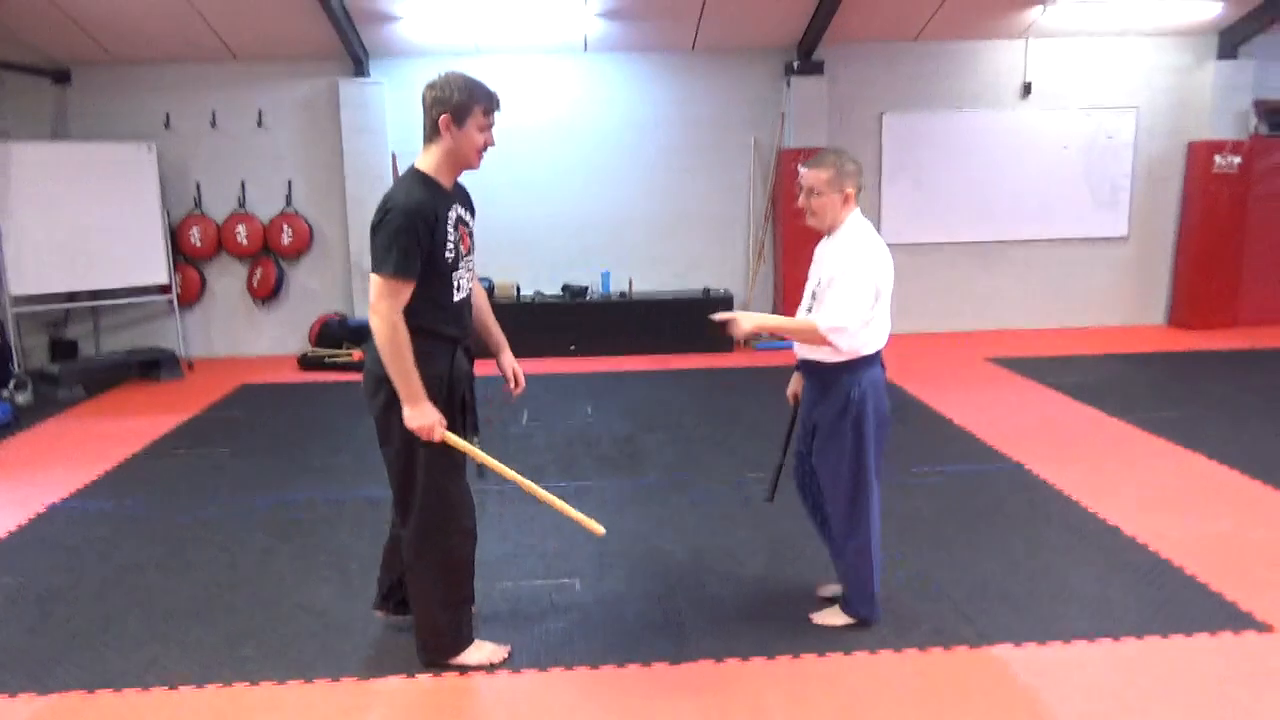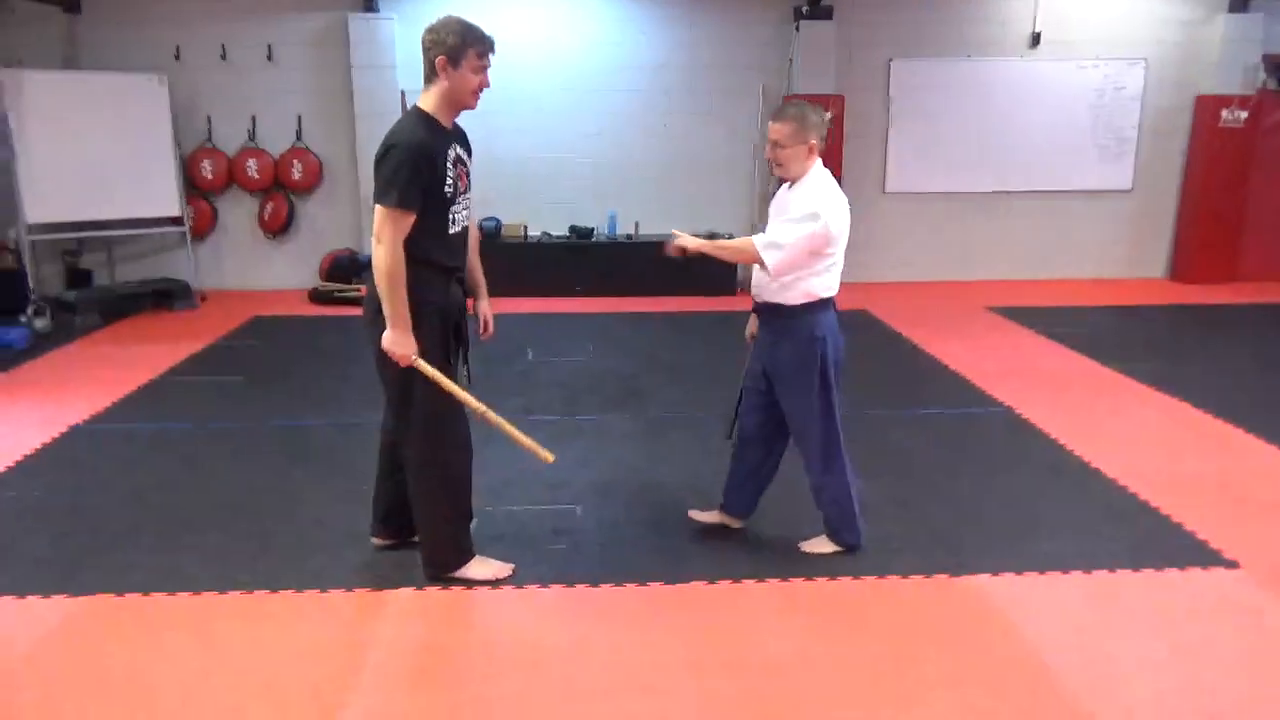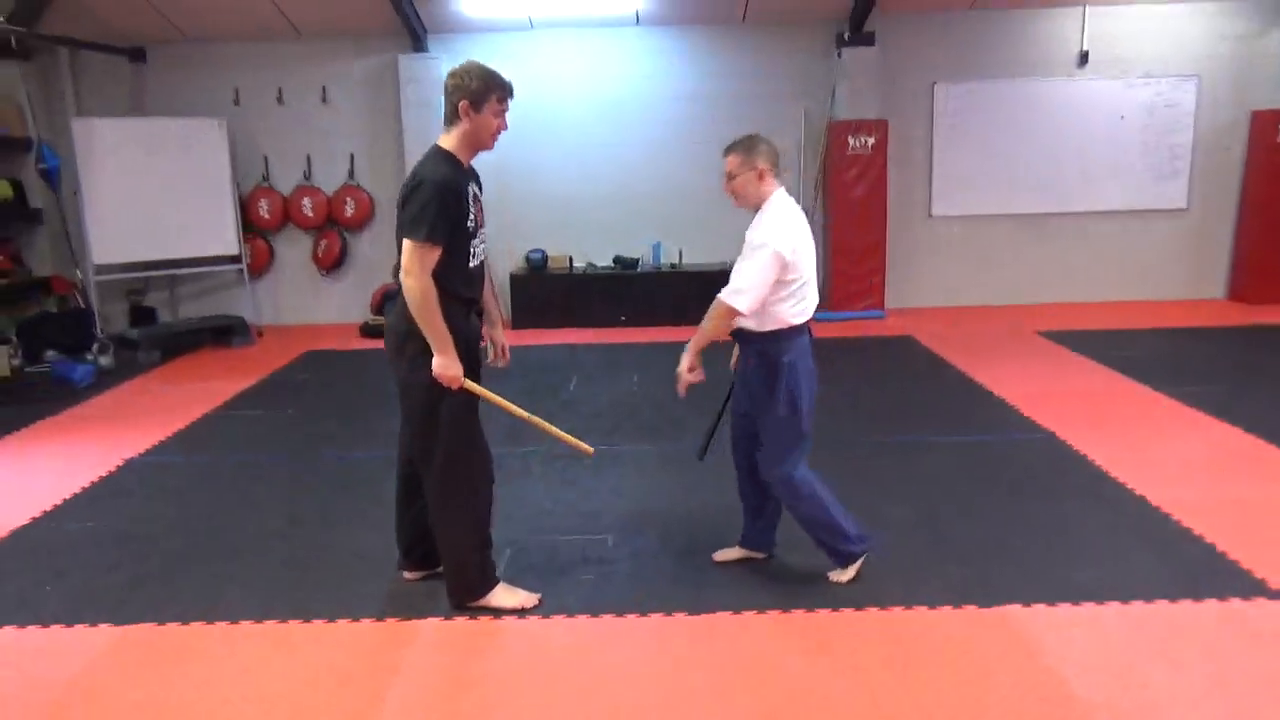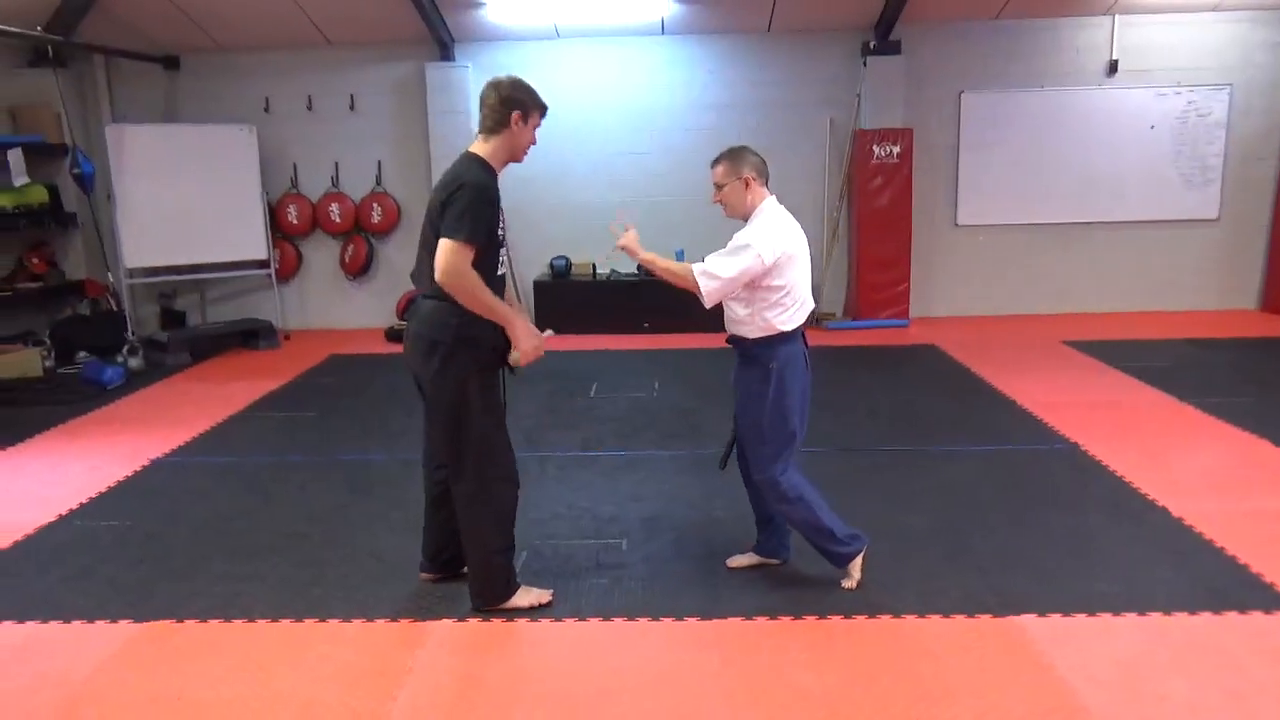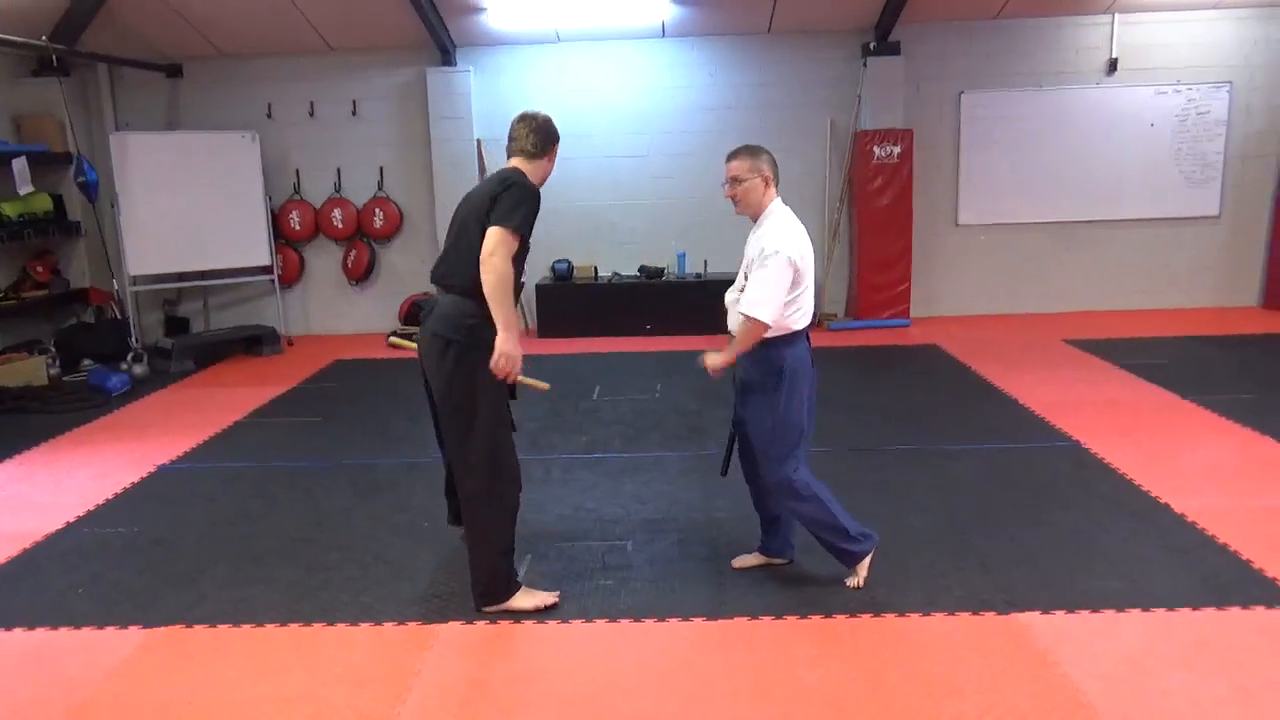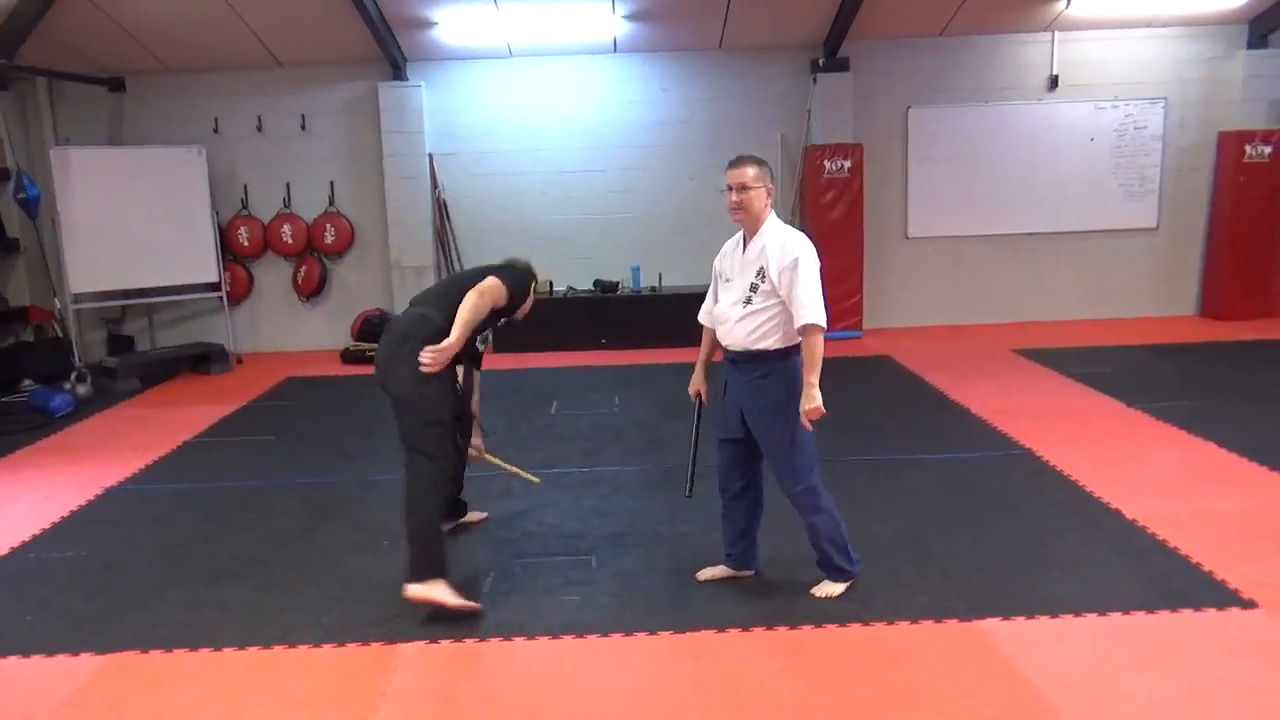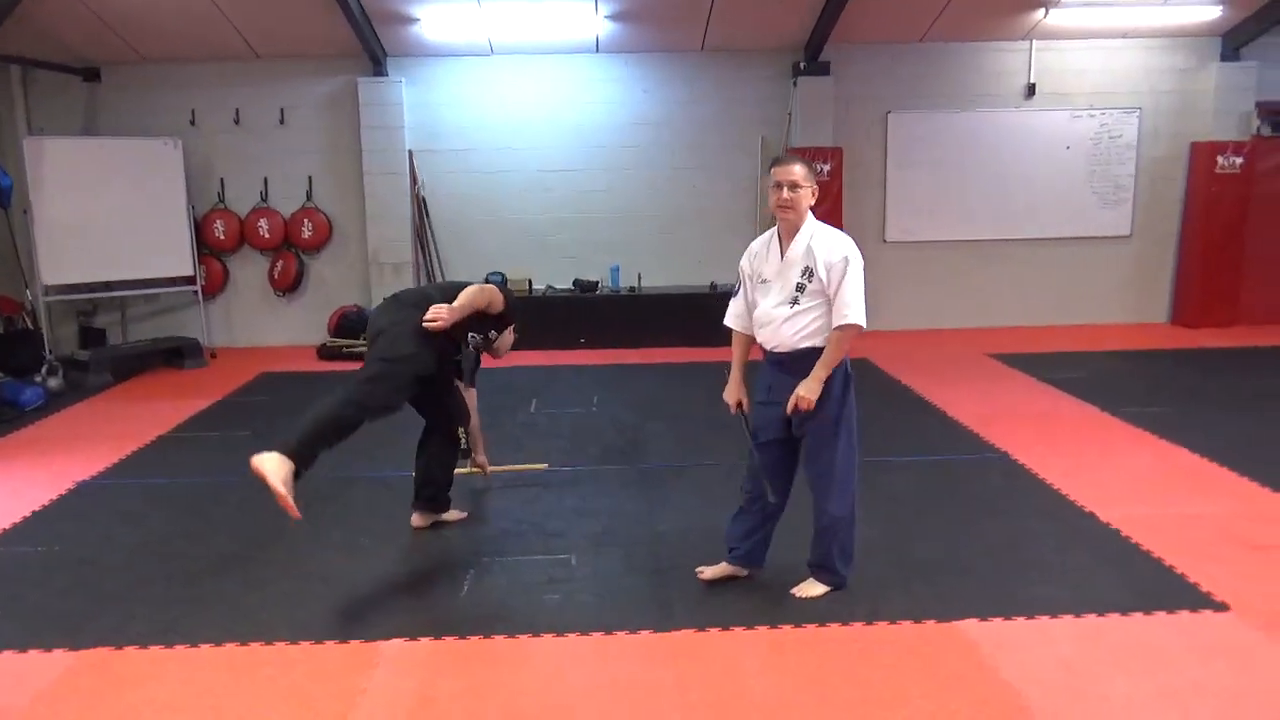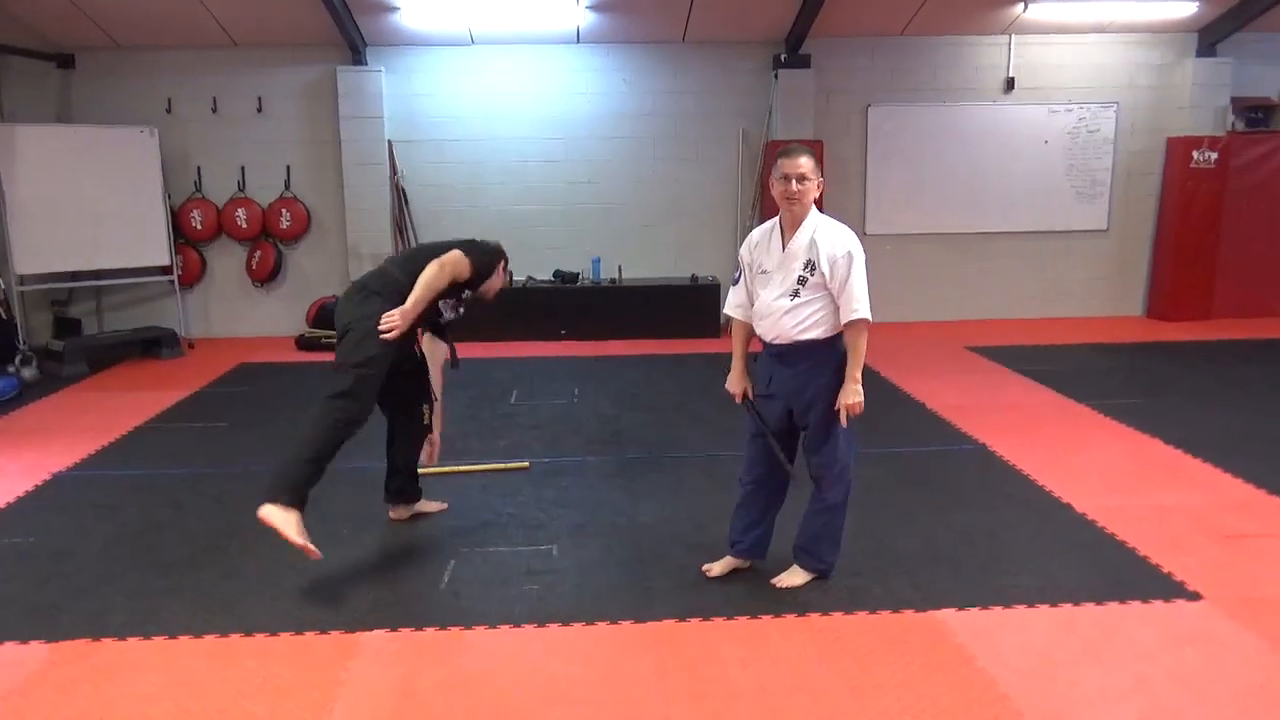
dt=0.4s
person 1, frame 1
left shoulder: (457, 196)
right shoulder: (408, 206)
right elbow: (385, 312)
left wrist: (502, 350)
right wrist: (413, 401)
left hip: (445, 365)
right hip: (411, 375)
left knee: (426, 497)
right knee: (438, 507)
left ankle: (398, 594)
right ankle: (445, 638)
person 1, frame 2
left shoulder: (456, 137)
right shoulder: (411, 143)
right elbow: (387, 241)
left wrist: (479, 294)
right wrist: (397, 326)
left hip: (440, 298)
right hip: (413, 303)
left knee: (411, 418)
right knee: (439, 429)
left ankle: (394, 523)
right ankle: (449, 554)
person 1, frame 3
left shoulder: (466, 175)
right shoulder: (435, 181)
right elbow: (415, 273)
left wrist: (492, 323)
right wrist: (443, 351)
left hip: (452, 330)
right hip: (429, 339)
left knee: (424, 449)
right knee: (460, 459)
left ankle: (420, 556)
right ankle: (474, 582)
person 1, frame 4
left shoulder: (476, 178)
right shoulder: (475, 185)
right elbow: (450, 271)
left wrist: (517, 321)
right wrist: (514, 325)
left hip: (447, 338)
right hip: (453, 341)
left knee: (452, 455)
right knee: (487, 465)
left ankle: (442, 559)
right ankle: (495, 586)
person 1, frame 5
left shoulder: (489, 188)
right shoulder: (522, 191)
right elbow: (494, 259)
right wrist: (508, 333)
left hip: (447, 332)
right hip: (466, 338)
left knee: (469, 446)
right knee: (490, 462)
left ankle: (469, 516)
right ankle: (497, 589)
person 1, frame 6
right shoulder: (516, 280)
left elbow: (470, 359)
right elbow: (485, 291)
left wrist: (472, 429)
right wrist: (454, 343)
left hip: (399, 350)
right hip: (417, 349)
left knee: (450, 430)
right knee: (431, 453)
left ankle: (447, 512)
right ankle: (426, 578)
person 1, frame 7
left shoulder: (467, 348)
right shoulder: (503, 305)
left elbow: (466, 402)
right elbow: (482, 293)
left wrist: (476, 451)
right wrist: (455, 312)
right hip: (406, 325)
left knee: (452, 417)
right knee: (370, 394)
left ankle: (430, 506)
right ankle: (282, 461)
person 1, frame 8
left shoulder: (456, 299)
right shoulder: (485, 256)
left elbow: (433, 360)
right elbow: (444, 267)
left wrist: (432, 427)
right wrist: (409, 310)
right hip: (376, 311)
left knee: (412, 404)
right knee: (347, 402)
left ankle: (402, 497)
right ankle: (283, 503)
person 2, frame 1
left shoulder: (860, 251)
right shoulder: (831, 242)
left elbow: (834, 328)
left wrist: (760, 322)
right wrist: (803, 371)
left hip: (852, 388)
right hip: (825, 381)
left knee: (849, 495)
right knee: (814, 484)
left ankle: (859, 601)
right ankle: (855, 576)
person 2, frame 2
left shoulder: (820, 202)
right shoulder: (792, 190)
left elbow: (762, 251)
left wrist: (697, 243)
right wrist: (761, 312)
left hip: (807, 331)
right hip: (780, 325)
left knee: (817, 436)
right knee: (757, 423)
left ankle: (843, 531)
right ankle: (735, 508)
person 2, frame 3
left shoulder: (776, 229)
right shoulder: (774, 217)
left elbow: (734, 301)
left wrist: (692, 350)
right wrist: (744, 344)
left hip: (779, 356)
right hip: (764, 349)
left knee: (781, 465)
right knee: (748, 452)
left ankle: (849, 546)
right ankle: (756, 540)
person 2, frame 4
left shoulder: (763, 237)
right shoulder: (773, 223)
left elbow: (699, 280)
left wrist: (639, 253)
left hip: (771, 361)
right hip: (766, 355)
left knee: (773, 469)
right knee: (754, 460)
left ankle: (846, 547)
right ankle: (772, 546)
person 2, frame 5
left shoulder: (779, 238)
right shoulder: (767, 229)
left elbow: (760, 316)
left wrist: (725, 357)
right wrist: (736, 359)
left hip: (776, 362)
right hip: (760, 361)
left knee: (783, 469)
right knee: (757, 460)
left ankle: (856, 546)
right ankle: (775, 546)
person 2, frame 6
left shoulder: (791, 246)
right shoulder: (729, 251)
left elbow: (811, 323)
right elbow: (714, 316)
left wrist: (811, 387)
right wrist: (700, 370)
left hip: (775, 374)
right hip: (737, 374)
left knee: (799, 478)
right knee: (734, 475)
left ankle: (841, 568)
right ankle: (739, 559)
person 2, frame 7
left shoulder: (835, 247)
right shoulder: (757, 252)
left elbow: (849, 324)
right elbow: (743, 321)
left wrist: (815, 381)
right wrist: (735, 379)
left hip: (822, 372)
right hip: (774, 373)
left knee: (830, 478)
right knee: (763, 471)
left ankle: (828, 570)
right ankle: (741, 557)
person 2, frame 8
left shoulder: (837, 241)
right shoulder: (757, 241)
left elbow: (856, 317)
right elbow: (742, 310)
left wrist: (853, 381)
right wrist: (738, 368)
left hip: (820, 365)
right hip: (772, 364)
left knee: (828, 469)
right knee: (761, 463)
left ankle: (813, 559)
right ankle: (743, 550)
